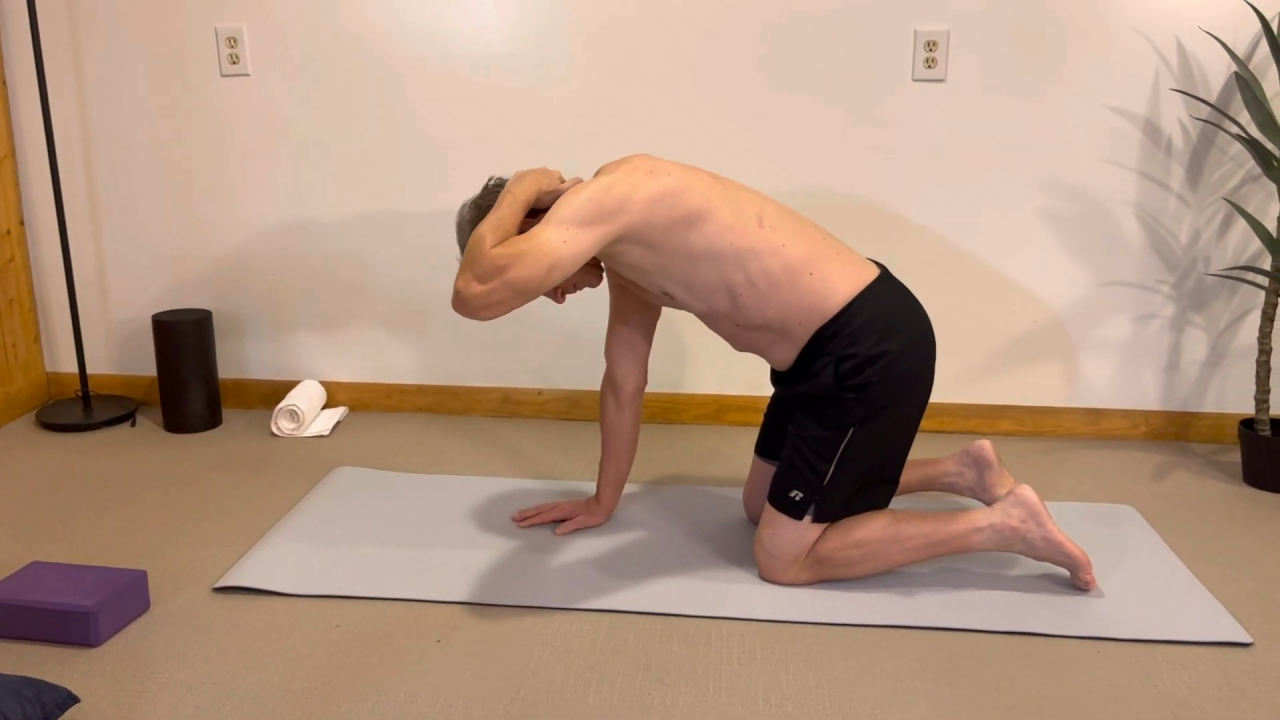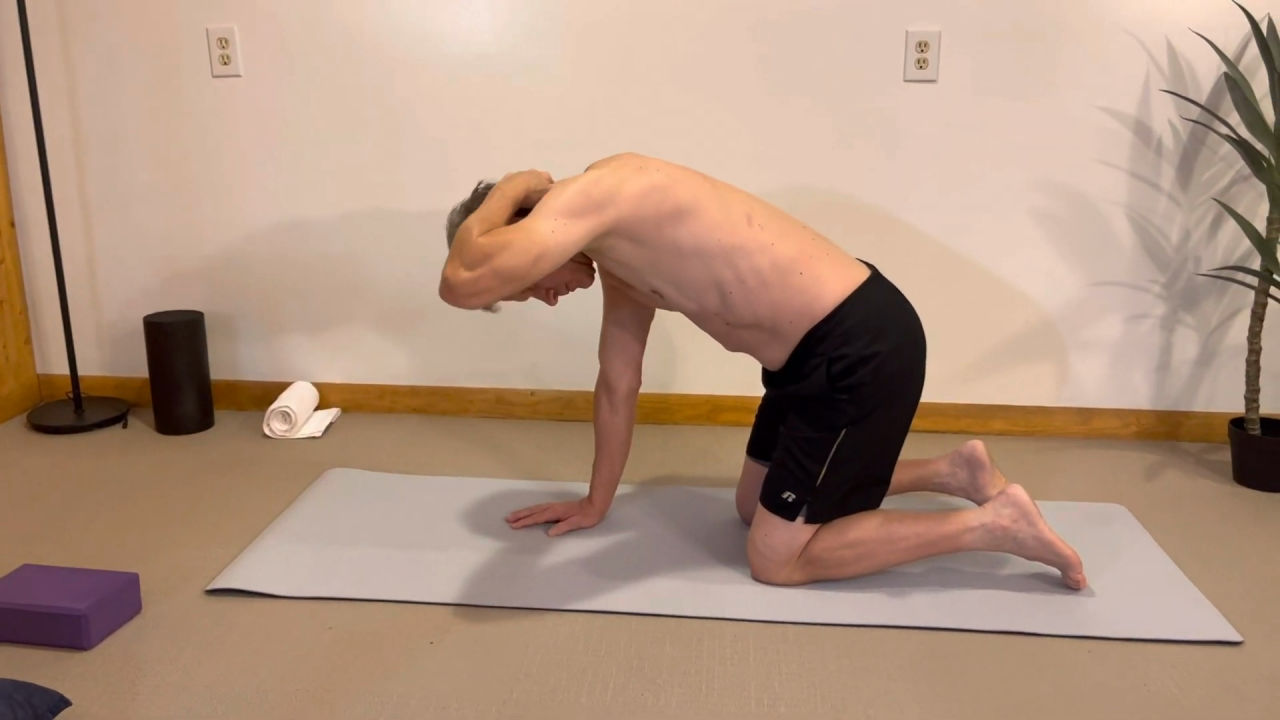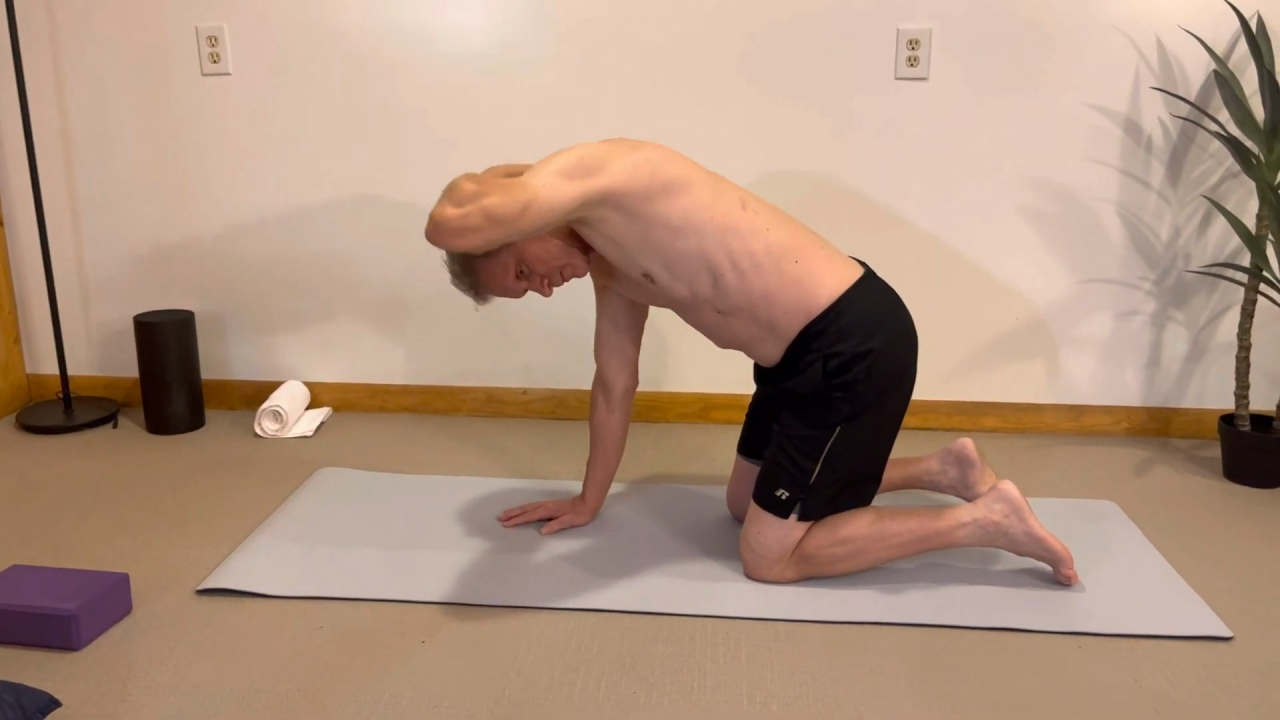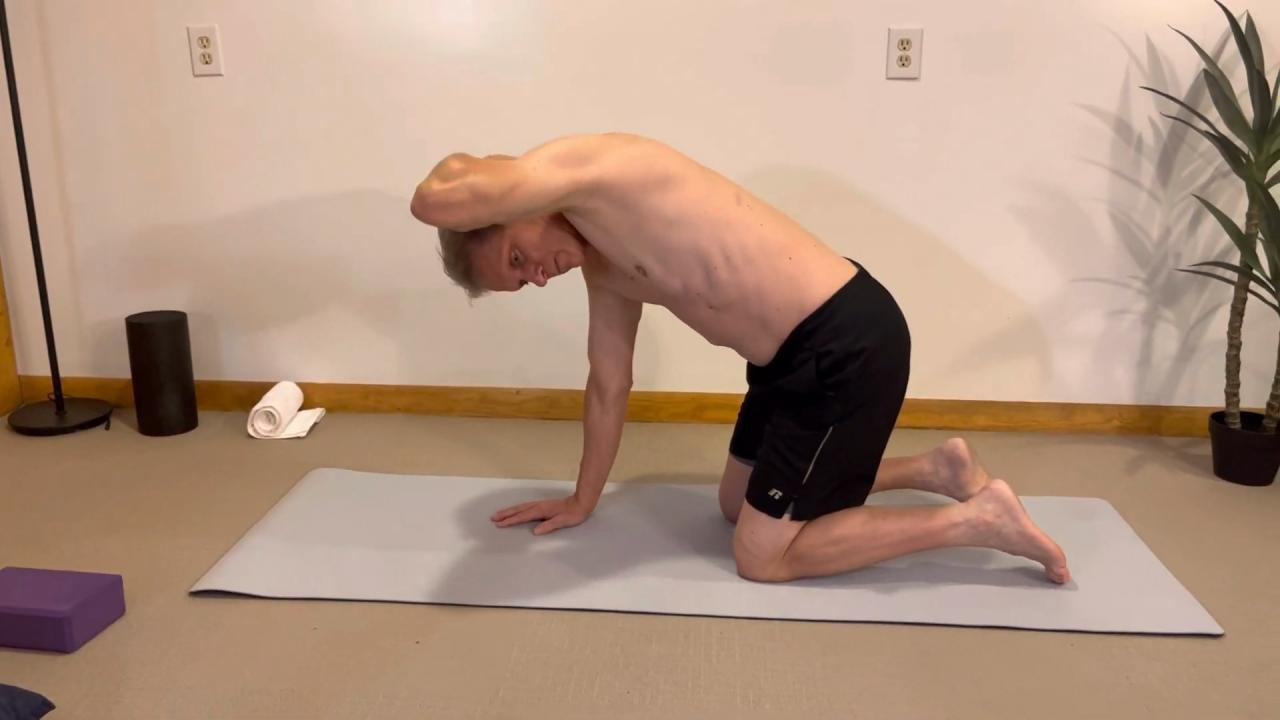
dt=0.4s
person 1, frame 1
left shoulder: (608, 196)
right shoulder: (622, 241)
left elbow: (476, 295)
right elbow: (624, 382)
left wrist: (519, 190)
right wrist: (603, 502)
left hip: (871, 348)
right hip: (834, 344)
left knee: (784, 558)
right knee: (762, 505)
left ankle: (1003, 523)
right ankle: (959, 471)
person 1, frame 2
left shoulder: (597, 192)
right shoulder: (616, 249)
left elbow: (464, 282)
right elbow: (618, 384)
left wrist: (509, 190)
right wrist: (595, 503)
left hip: (862, 348)
right hip: (824, 344)
left knee: (777, 558)
right knee: (756, 504)
left ankle: (994, 523)
right ankle: (951, 471)
person 1, frame 3
left shoulder: (593, 169)
right shoulder: (610, 259)
left elbow: (450, 226)
right elbow: (615, 384)
left wrist: (499, 176)
right wrist: (587, 501)
left hip: (855, 345)
right hip: (808, 347)
left knee: (770, 556)
right knee: (747, 504)
left ankle: (985, 519)
right ankle: (942, 468)
person 1, frame 4
left shoulder: (589, 165)
right shoulder: (600, 260)
left elbow: (435, 202)
right elbow: (608, 384)
left wrist: (480, 168)
right wrist: (582, 500)
left hip: (848, 344)
right hip: (796, 349)
left knee: (763, 554)
right knee: (739, 503)
left ankle: (978, 518)
right ankle: (934, 468)
